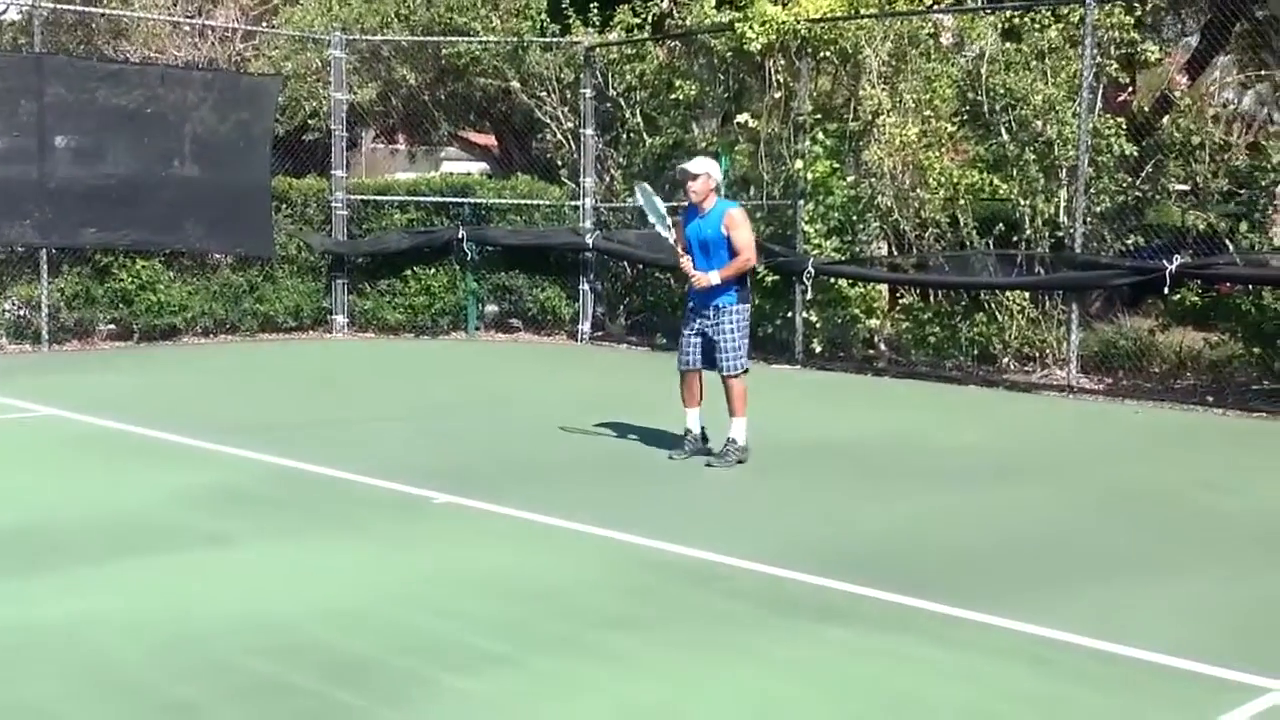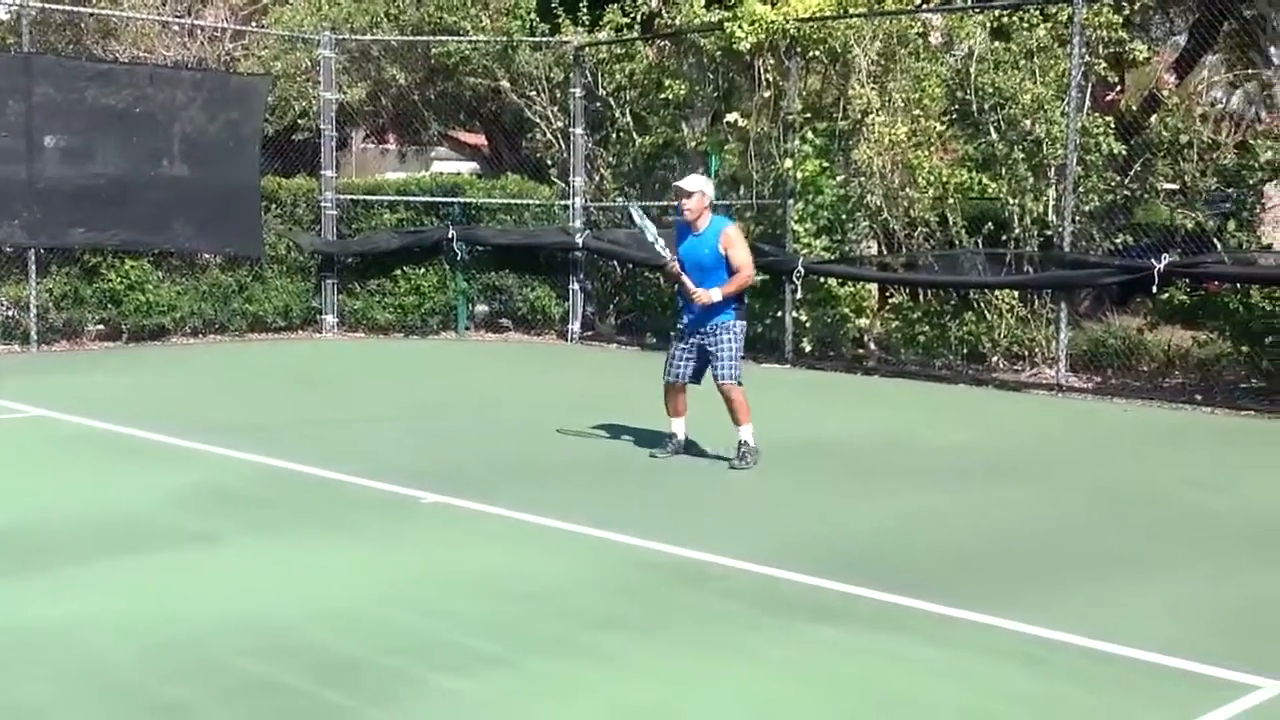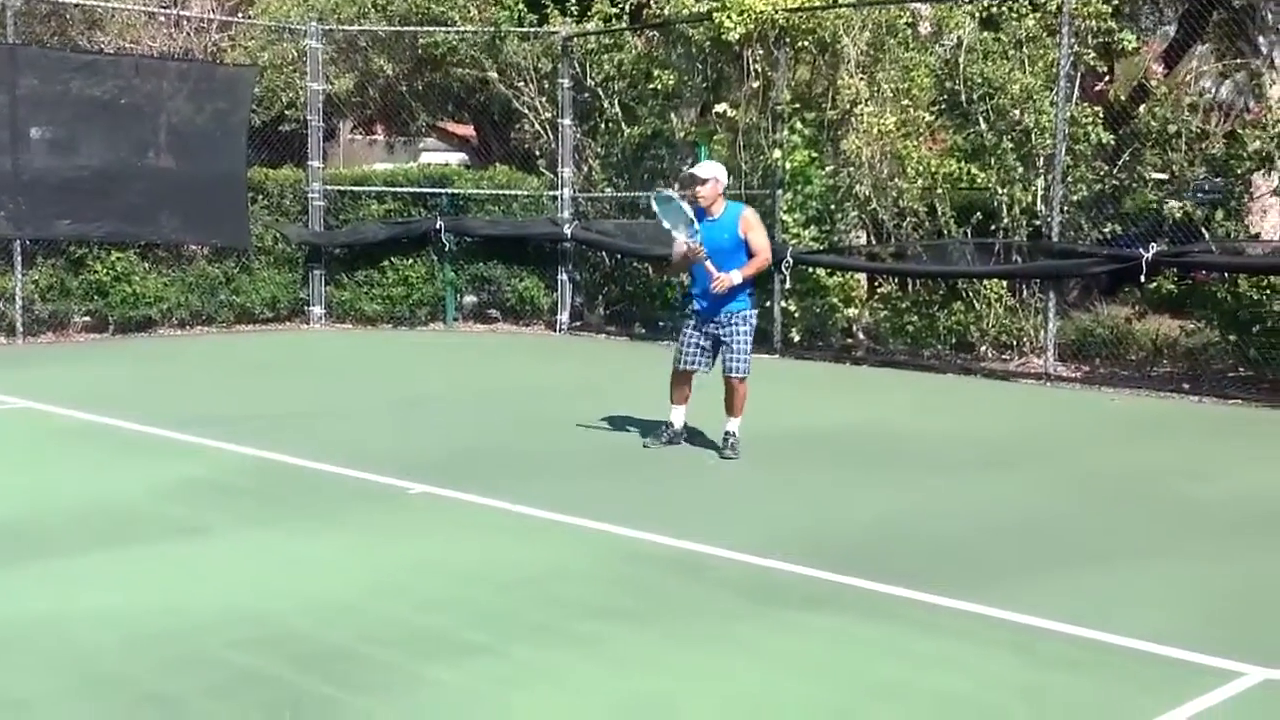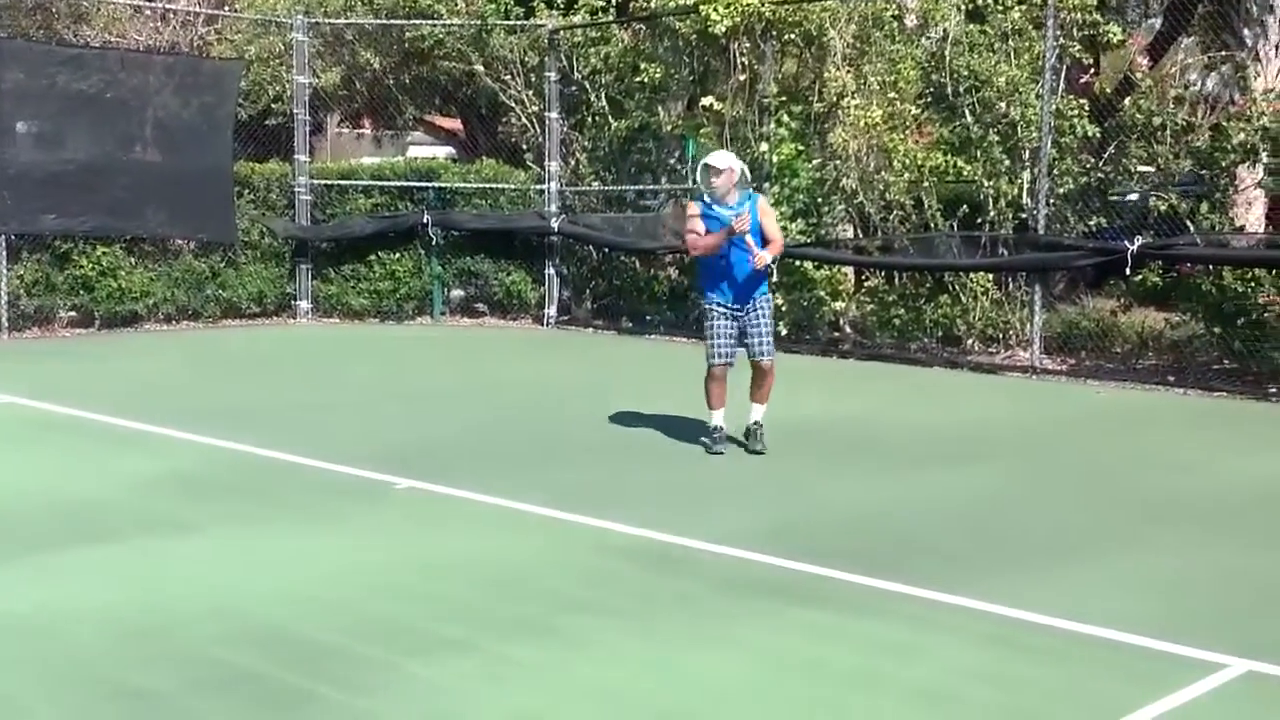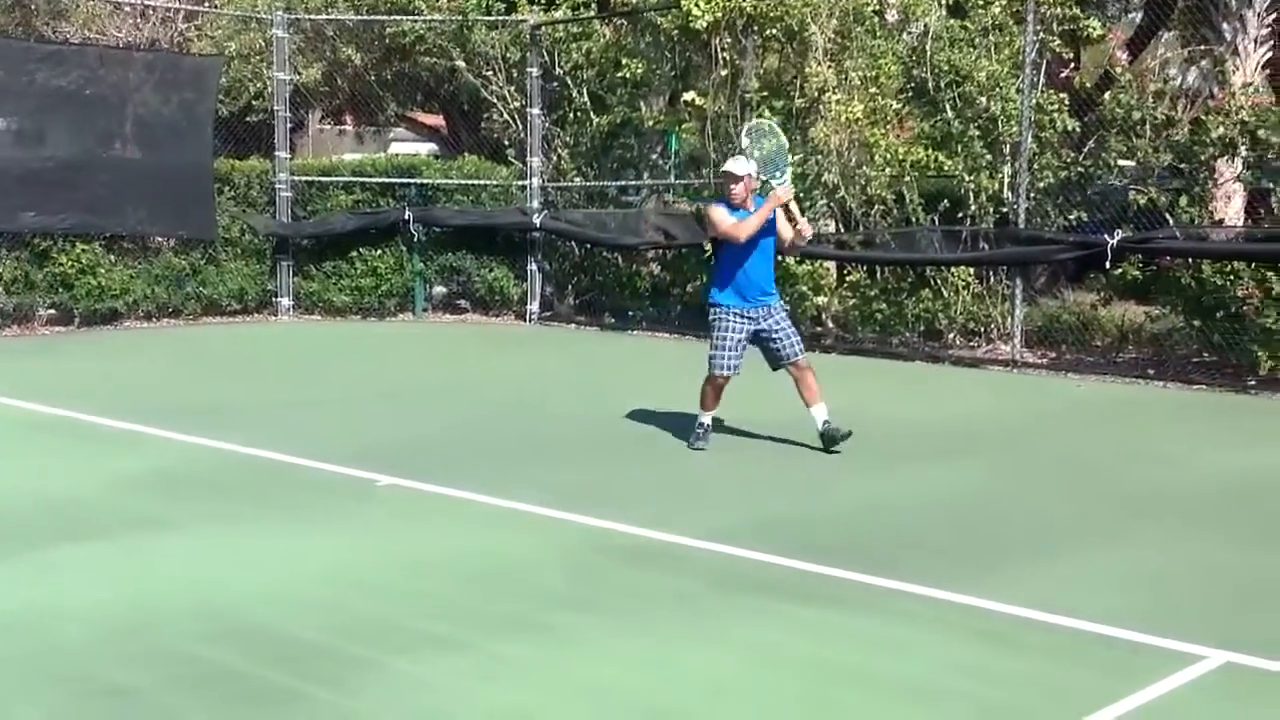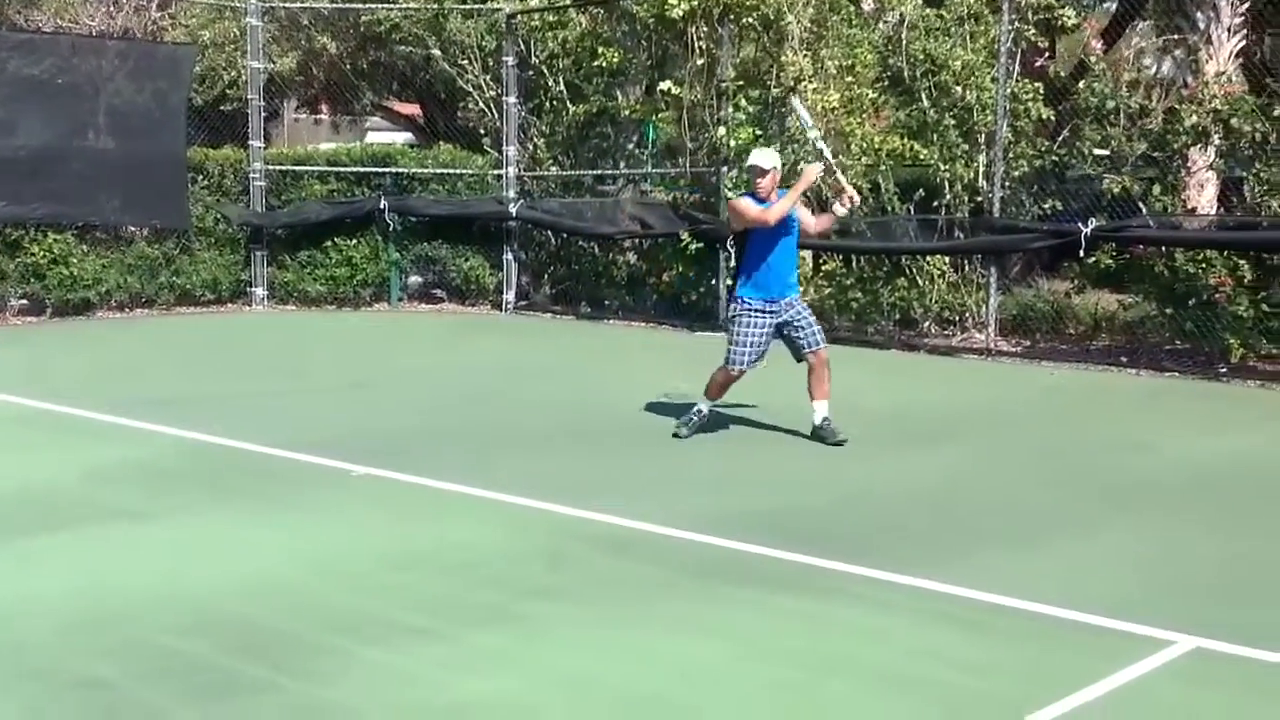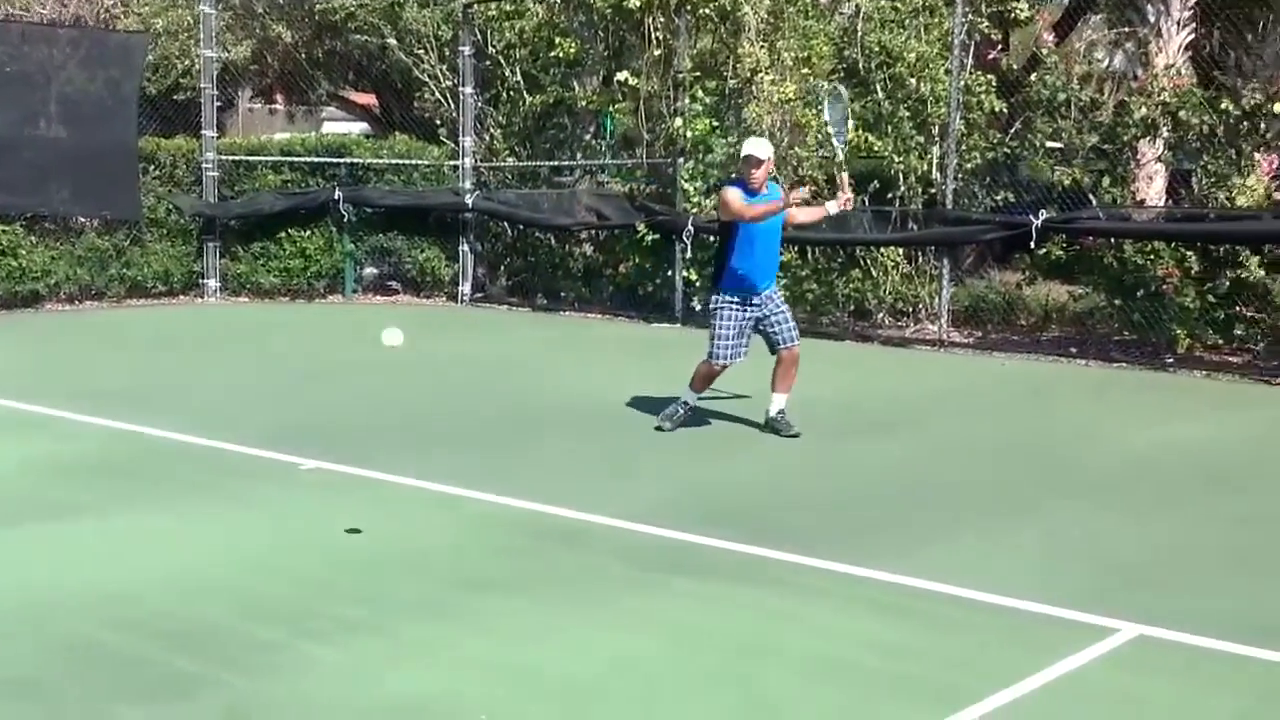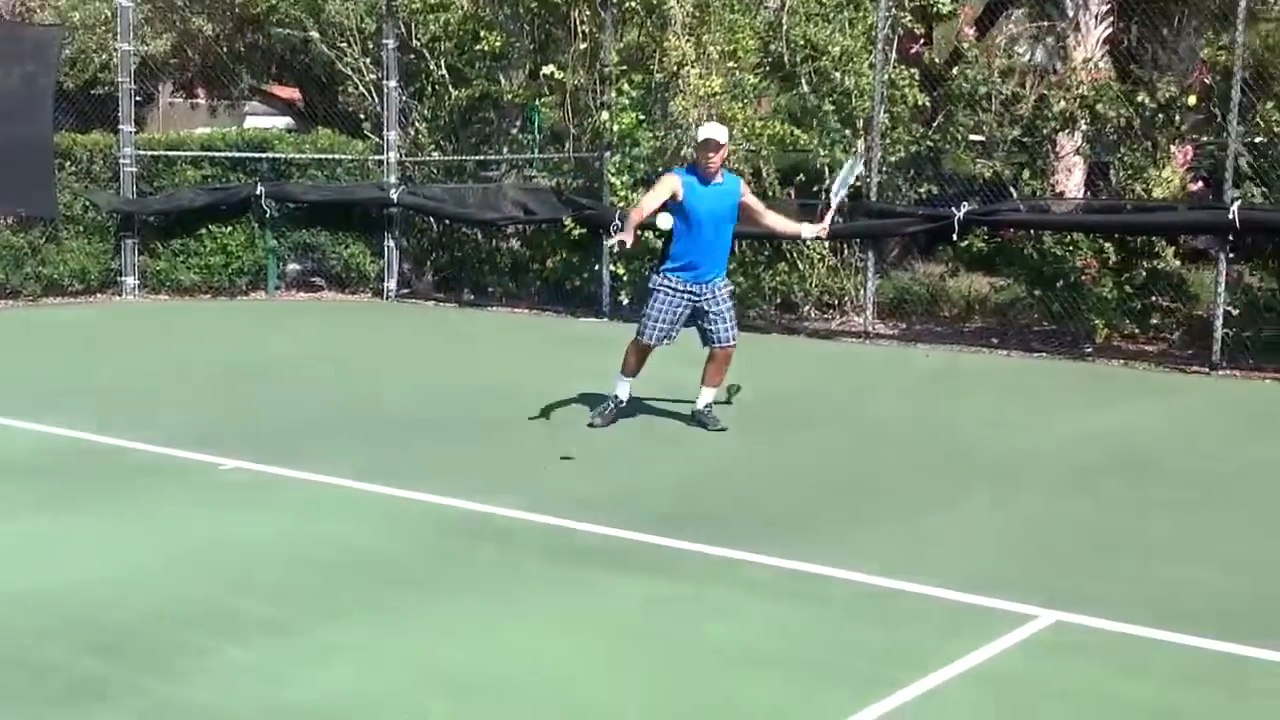
dt=0.2s
person 1, frame 1
left shoulder: (731, 213)
right shoulder: (687, 214)
left elbow: (748, 258)
left wrist: (714, 276)
right wrist: (683, 261)
left hip: (729, 305)
right hip: (698, 303)
left knee: (731, 372)
right knee: (688, 369)
left ankle: (737, 442)
right ankle: (694, 435)
person 1, frame 2
left shoulder: (727, 231)
right shoulder: (680, 231)
left elbow: (747, 274)
right elbow: (672, 268)
left wrist: (715, 294)
right wrist: (673, 272)
left hip: (725, 321)
right hip: (691, 320)
left knee: (727, 383)
right knee: (674, 382)
left ankle: (747, 444)
right ankle: (677, 437)
person 1, frame 3
left shoulder: (744, 215)
right shoulder: (690, 217)
left elbow: (764, 257)
right elbow: (678, 264)
left wrist: (736, 275)
right wrist: (688, 257)
left hip: (738, 310)
right hip: (701, 309)
left knee: (735, 376)
right knee: (682, 369)
left ankle: (731, 433)
right ankle: (675, 427)
person 1, frame 4
left shoulder: (757, 204)
right shoulder: (697, 207)
left elbow: (777, 241)
right elbow: (695, 248)
left wrist: (767, 255)
right wrist: (728, 233)
left hip: (755, 298)
right hip: (717, 300)
left knee: (764, 364)
right knee: (717, 367)
left ankle: (755, 425)
right ankle: (717, 428)
person 1, frame 5
left shoulder: (773, 207)
right shoulder: (717, 211)
left elbow: (789, 242)
right elbow: (739, 234)
left wrist: (801, 235)
right wrist: (770, 205)
left hip: (768, 306)
right hip: (729, 308)
left knee: (799, 364)
right knee: (719, 374)
left ankle: (824, 426)
right ankle: (703, 425)
person 1, frame 6
left shoulder: (789, 199)
right shoulder: (741, 204)
left elbow: (814, 228)
right elbow: (769, 218)
left wrist: (839, 208)
right wrist: (802, 184)
left hip: (789, 299)
right hip: (751, 303)
left knee: (818, 356)
right knee: (734, 369)
left ankle: (821, 421)
right ankle: (701, 411)
person 1, frame 7
left shoulder: (776, 191)
right shoulder: (730, 193)
left elbow: (794, 216)
right elbow: (747, 214)
left wrist: (833, 206)
right wrist: (783, 202)
left hip: (767, 293)
right hip: (731, 295)
left knee: (790, 352)
right knee: (718, 362)
left ankle: (775, 413)
right ankle: (686, 404)
person 1, frame 8
left shoulder: (736, 185)
right shoulder: (676, 180)
left elbow: (764, 216)
right elbow: (643, 206)
left wrist: (806, 229)
right wrist: (628, 230)
left hip: (714, 283)
right hip: (674, 280)
left knee: (724, 348)
right knee: (645, 341)
left ankle: (702, 406)
right ankle: (619, 399)
